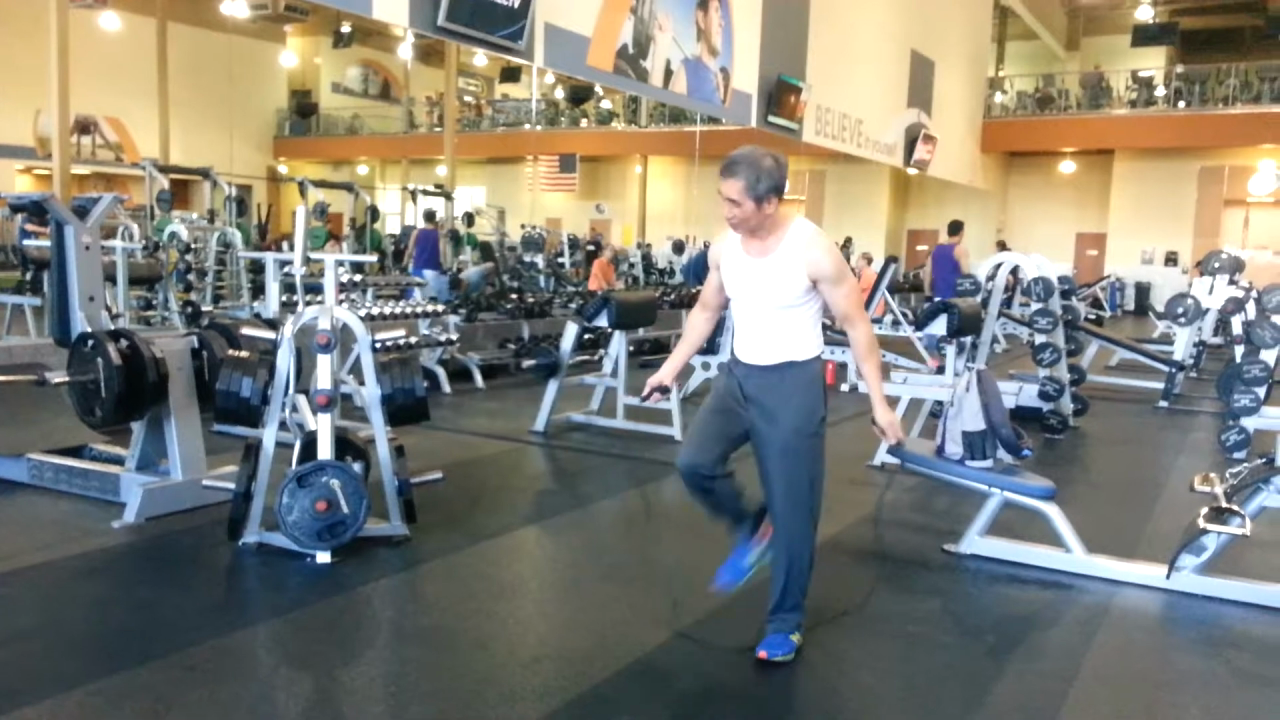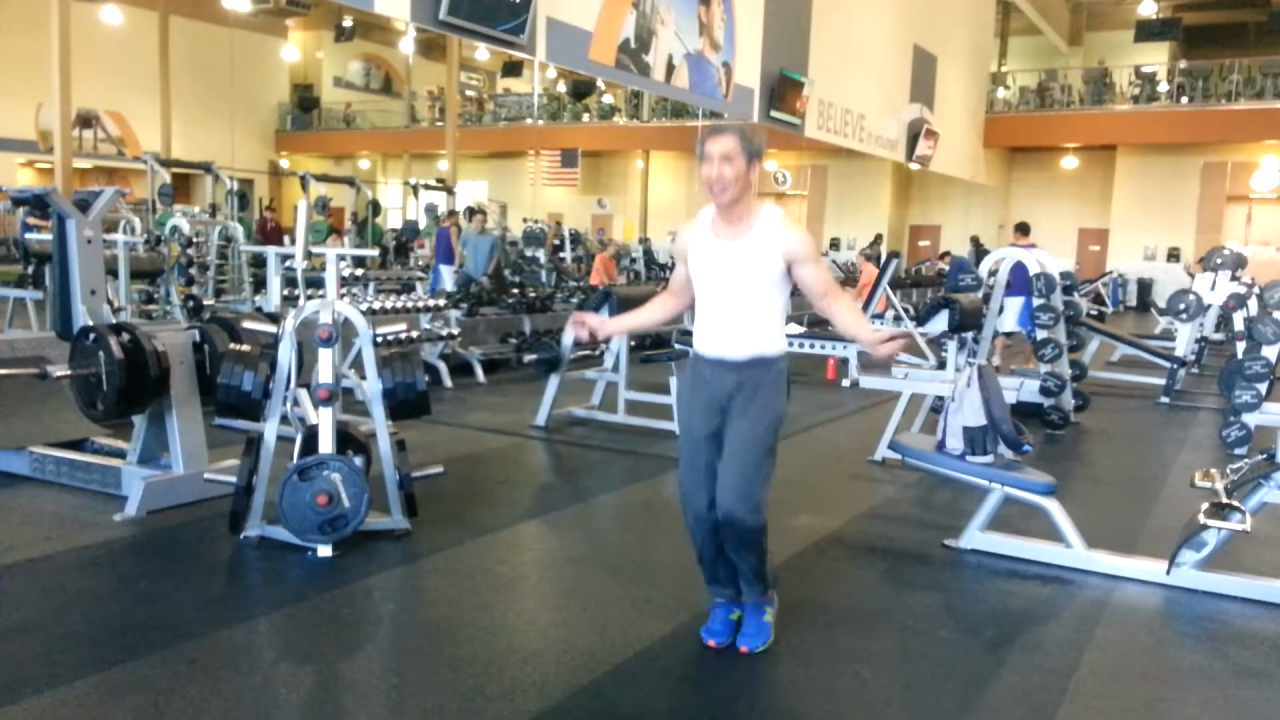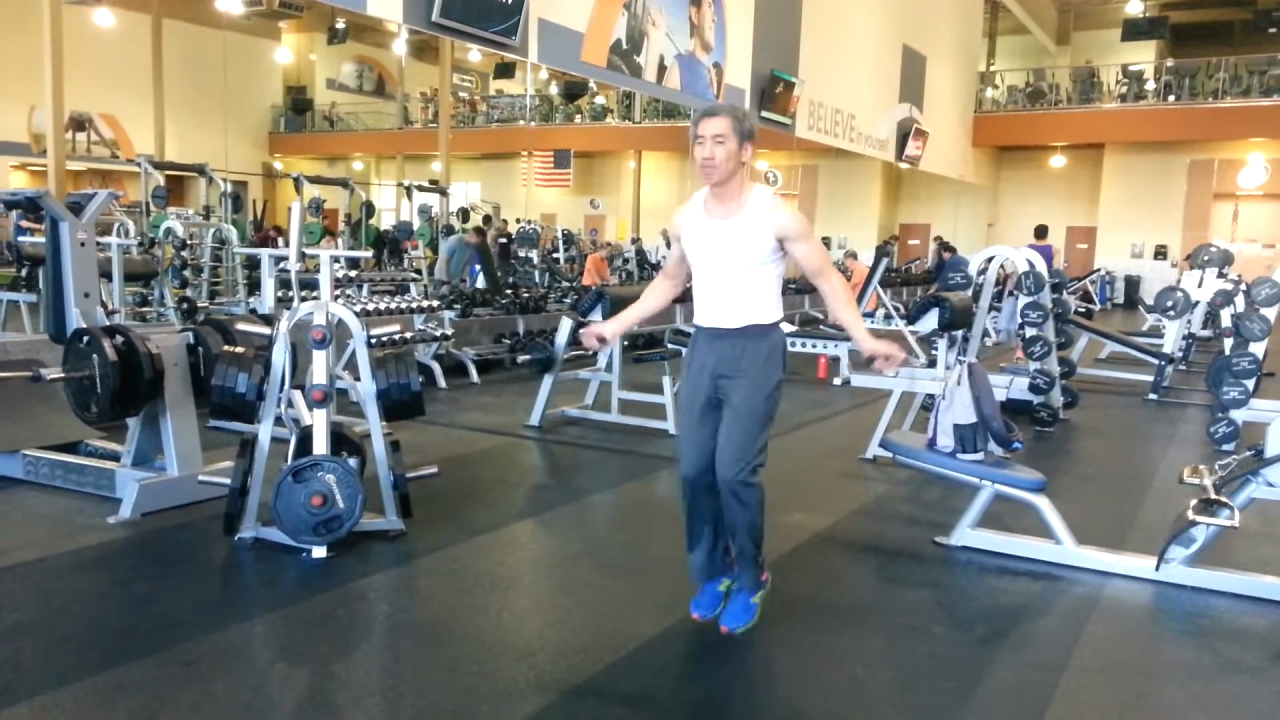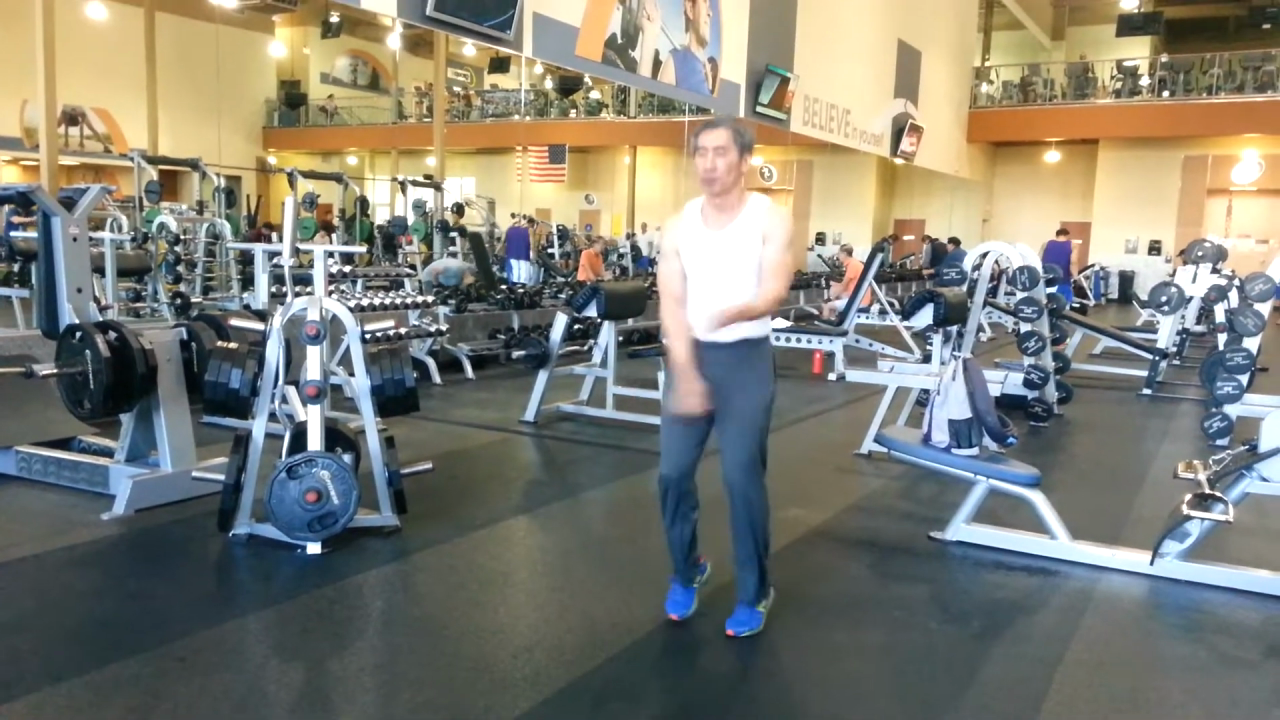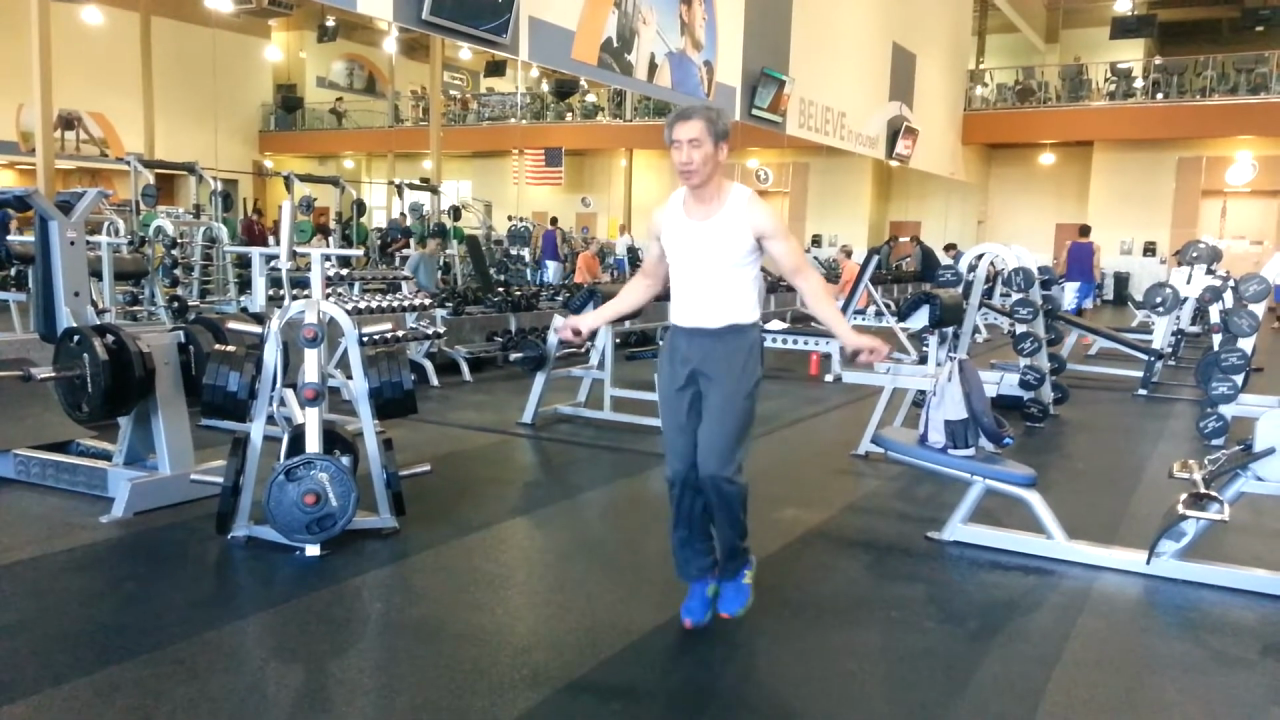
dt=1s
person 1, frame 1
left shoulder: (814, 251)
right shoulder: (723, 247)
left elbow: (854, 323)
right elbow: (707, 308)
left wrist: (878, 400)
right wrist: (673, 364)
left hip: (791, 381)
right hip: (738, 376)
left knee: (794, 508)
right knee: (694, 462)
left ankle: (785, 622)
right ankle: (753, 527)
person 1, frame 2
left shoulder: (786, 236)
right shoulder: (692, 235)
left elbow: (832, 297)
left wrist: (868, 336)
right wrist: (614, 325)
left hip: (759, 377)
right hip: (703, 374)
left knee: (735, 504)
right knee: (697, 504)
left ankle: (756, 596)
right ankle: (725, 598)
person 1, frame 3
left shoulder: (777, 214)
right shoulder: (686, 216)
left elbow: (825, 278)
right elbow: (668, 283)
left wrist: (864, 339)
right wrist: (615, 326)
left hip: (756, 349)
right hip: (704, 348)
left knee: (735, 469)
right knee: (694, 468)
left ankle: (749, 580)
right ankle: (713, 571)
person 1, frame 4
left shoulder: (772, 220)
right shoulder: (679, 226)
left elbow: (772, 293)
right elbow: (673, 305)
left wrist: (736, 312)
right wrist: (685, 373)
left hip: (746, 359)
right hip: (691, 360)
left knee: (742, 483)
right knee: (673, 474)
left ankle: (754, 593)
right ankle: (686, 573)
person 1, frame 5
left shoulder: (754, 212)
right shoulder: (664, 217)
left elbow: (803, 275)
right elbow: (648, 280)
left wrist: (844, 332)
right wrist: (593, 320)
left hip: (734, 346)
right hip: (680, 345)
left knee: (716, 469)
right knee: (681, 470)
left ankle: (735, 563)
right ankle: (700, 575)
